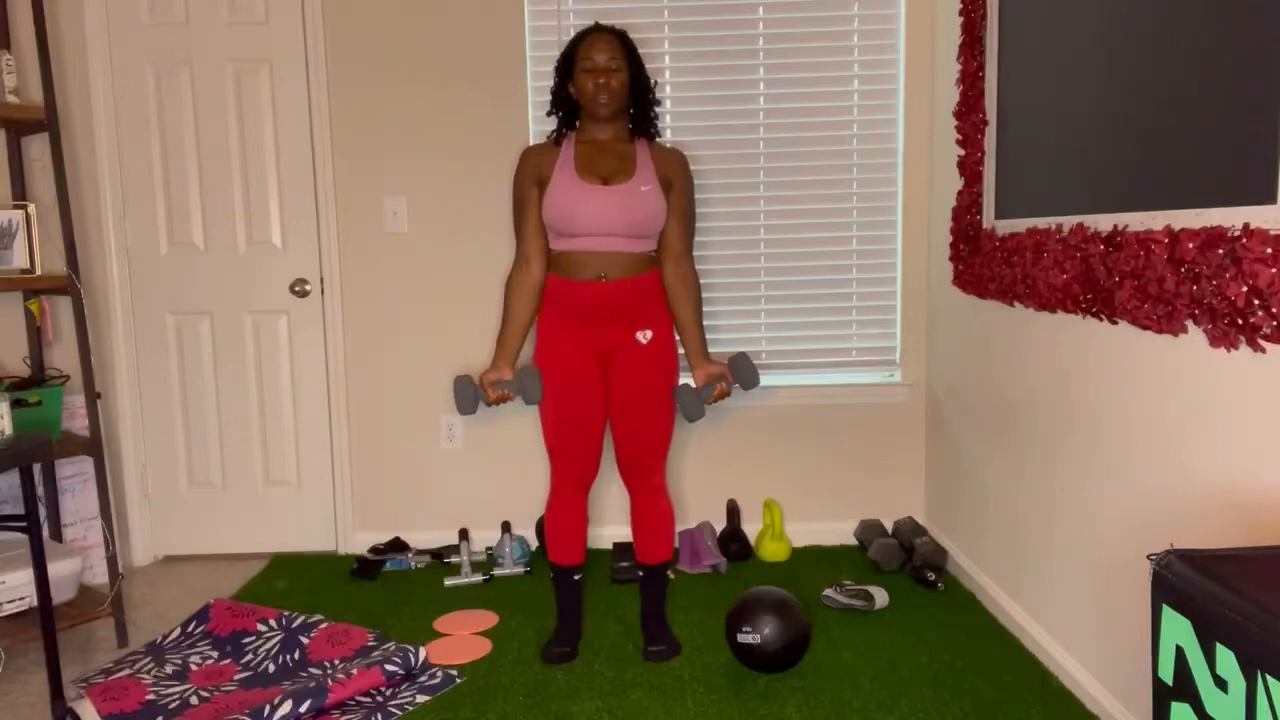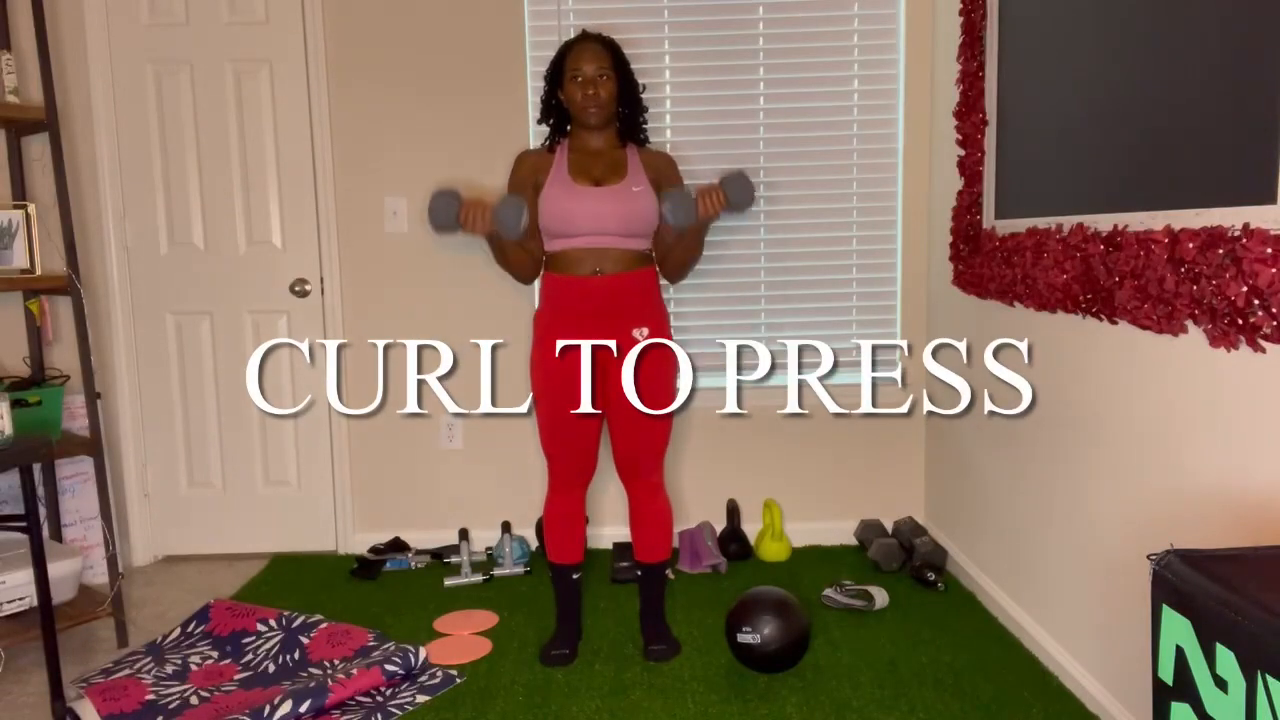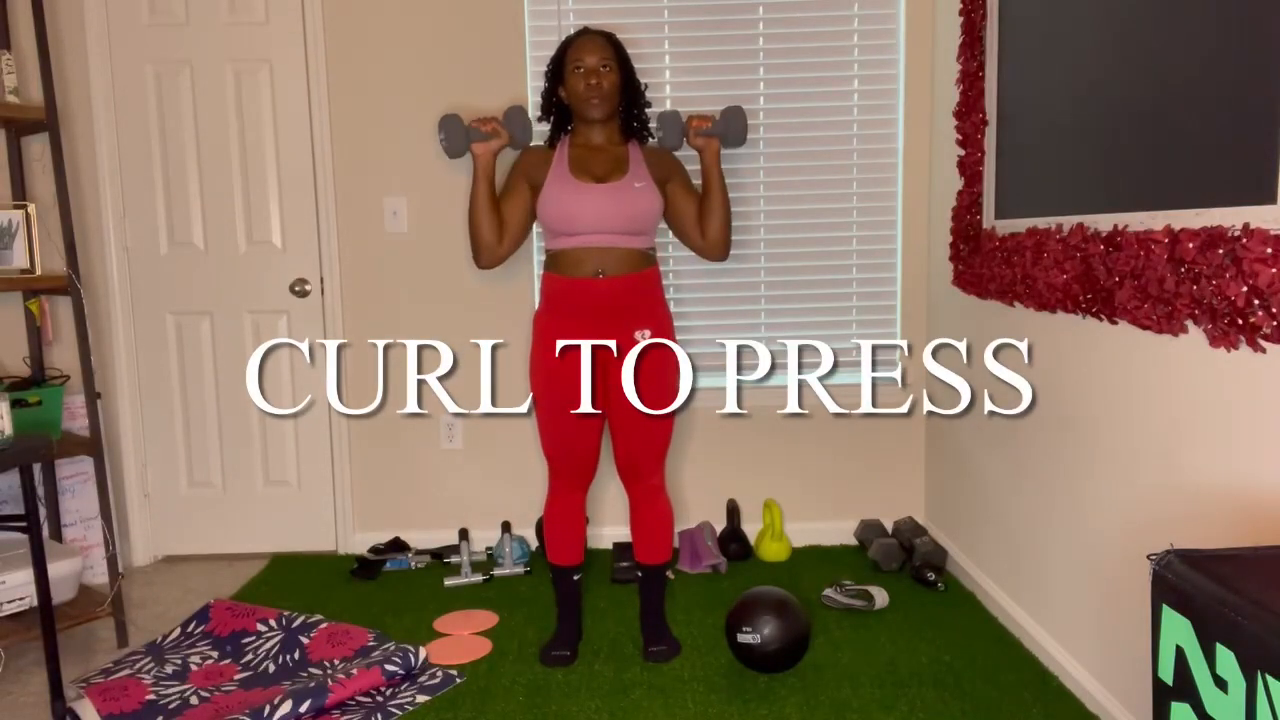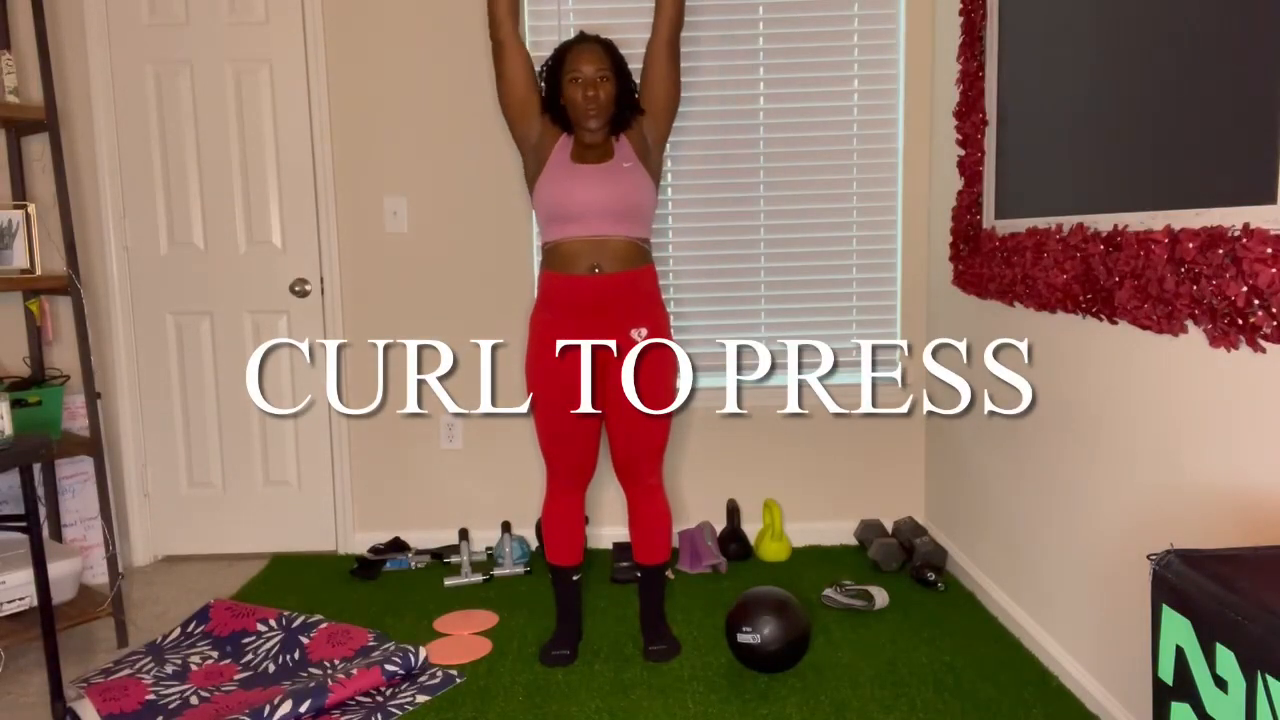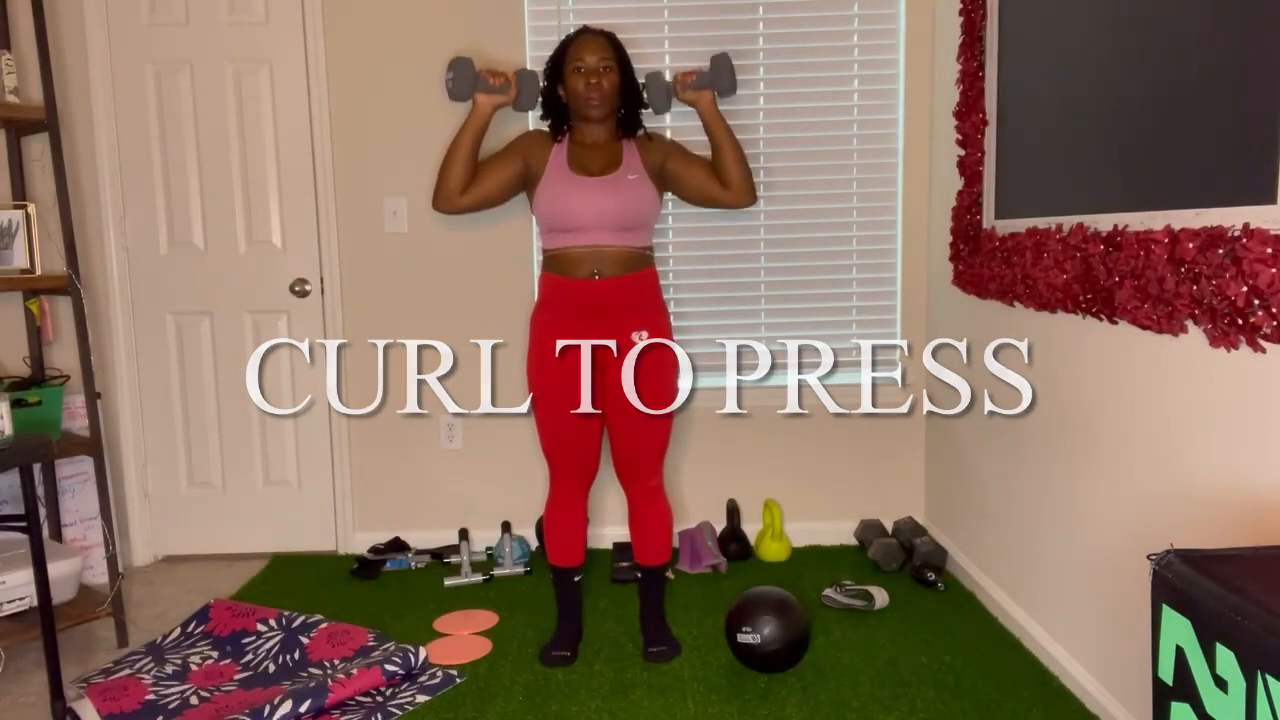
dt=1s
person 1, frame 1
left shoulder: (666, 164)
right shoulder: (540, 163)
left elbow: (678, 264)
right elbow: (528, 265)
left wrist: (698, 356)
right wrist: (504, 359)
left hip: (644, 328)
right hip: (566, 329)
left knee: (646, 477)
right knee: (569, 478)
left ankle: (654, 616)
right ankle: (567, 619)
person 1, frame 2
left shoulder: (656, 164)
right shoulder: (533, 166)
left elbow: (674, 267)
right elbow: (526, 268)
left wrist: (698, 220)
right wrist: (491, 231)
left hip: (639, 326)
right hip: (563, 329)
left knee: (644, 475)
right knee: (567, 478)
left ankle: (653, 615)
right ankle: (567, 619)
person 1, frame 3
left shoulder: (657, 161)
right shoulder: (536, 163)
left elbow: (713, 244)
right elbow: (488, 250)
left wrist: (710, 157)
right wrist: (483, 163)
left hip: (641, 326)
right hip: (563, 330)
left knee: (645, 477)
right knee: (567, 479)
left ankle: (654, 616)
right ankle: (567, 619)
person 1, frame 4
left shoulder: (644, 141)
right shoulder: (540, 144)
left hip: (637, 321)
right hip: (560, 324)
left knee: (642, 477)
right knee: (565, 479)
left ankle: (654, 616)
right ankle: (567, 619)
person 1, frame 5
left shoulder: (652, 152)
right shoulder: (536, 152)
left elbow: (738, 193)
right elbow: (450, 197)
left wrist: (708, 111)
right wrist: (481, 113)
left hip: (638, 322)
right hip: (561, 326)
left knee: (643, 477)
right knee: (568, 479)
left ankle: (653, 616)
right ankle: (568, 620)
